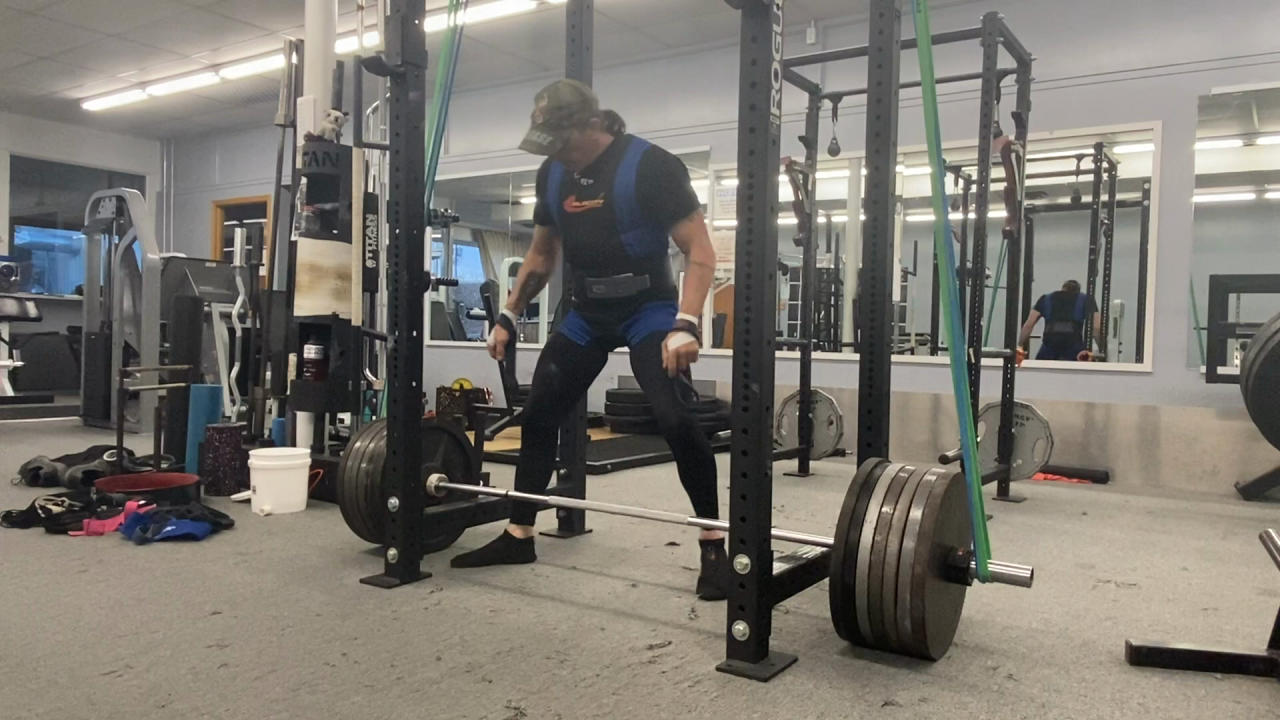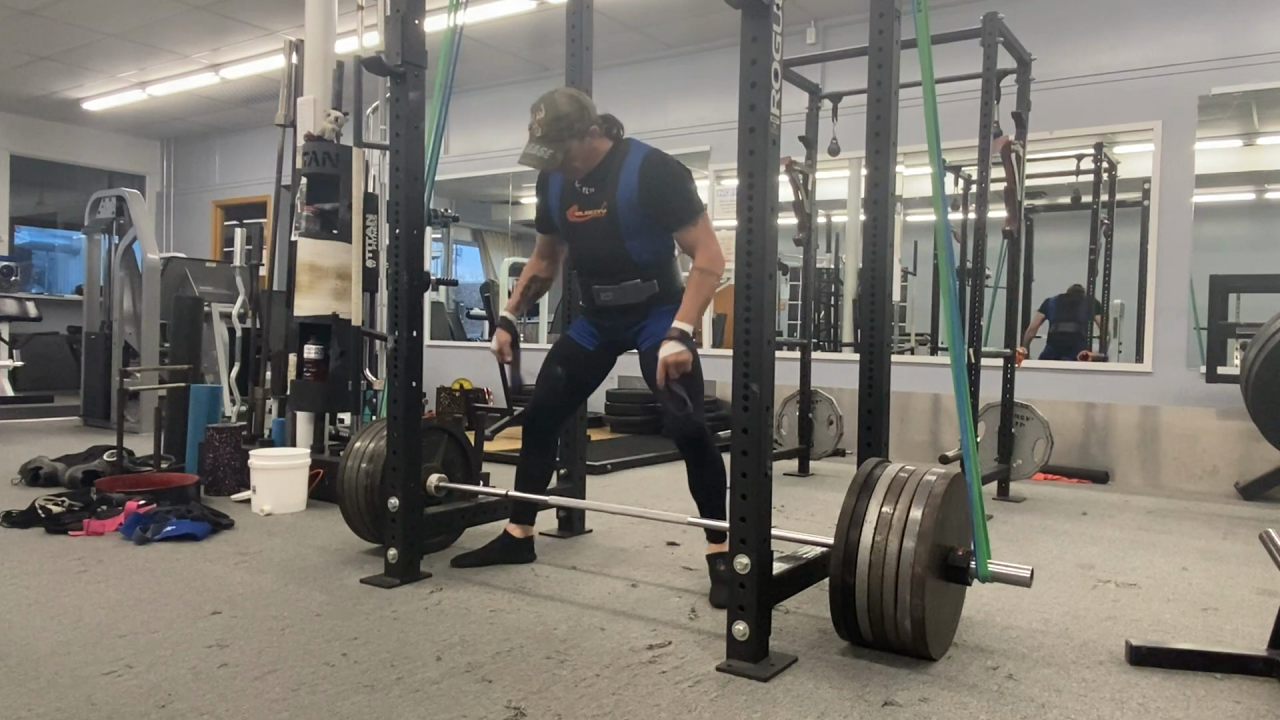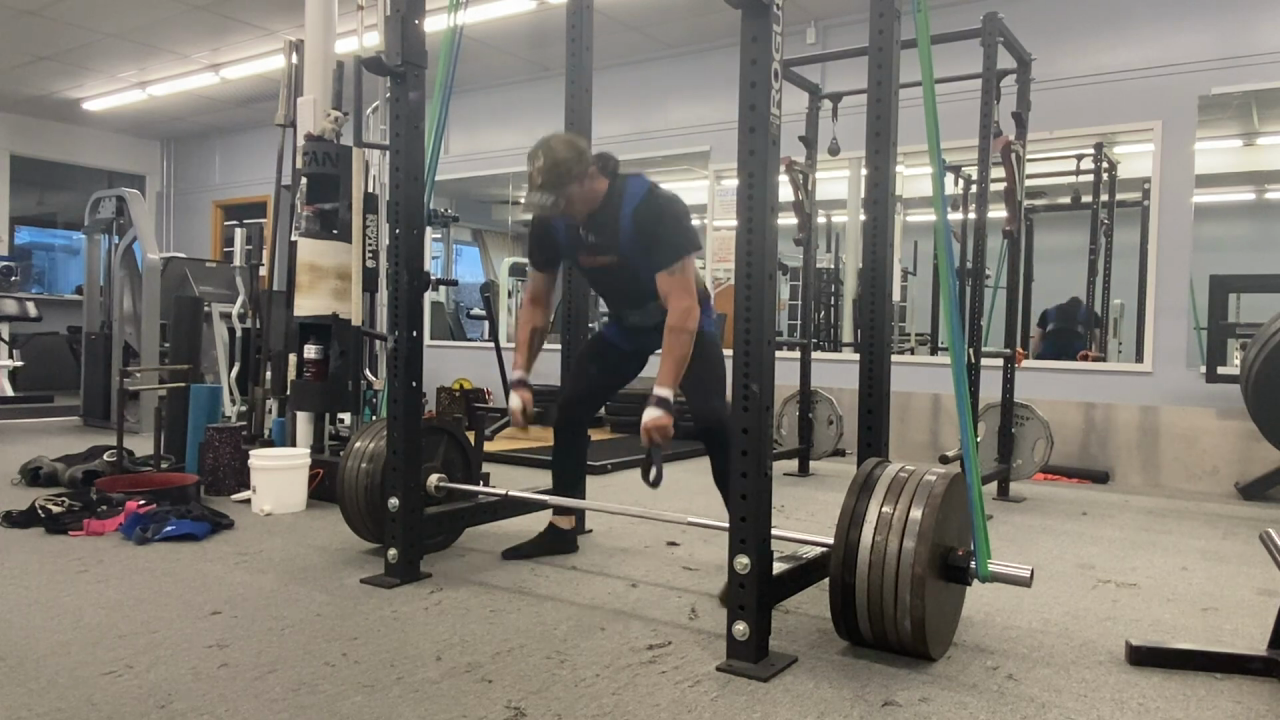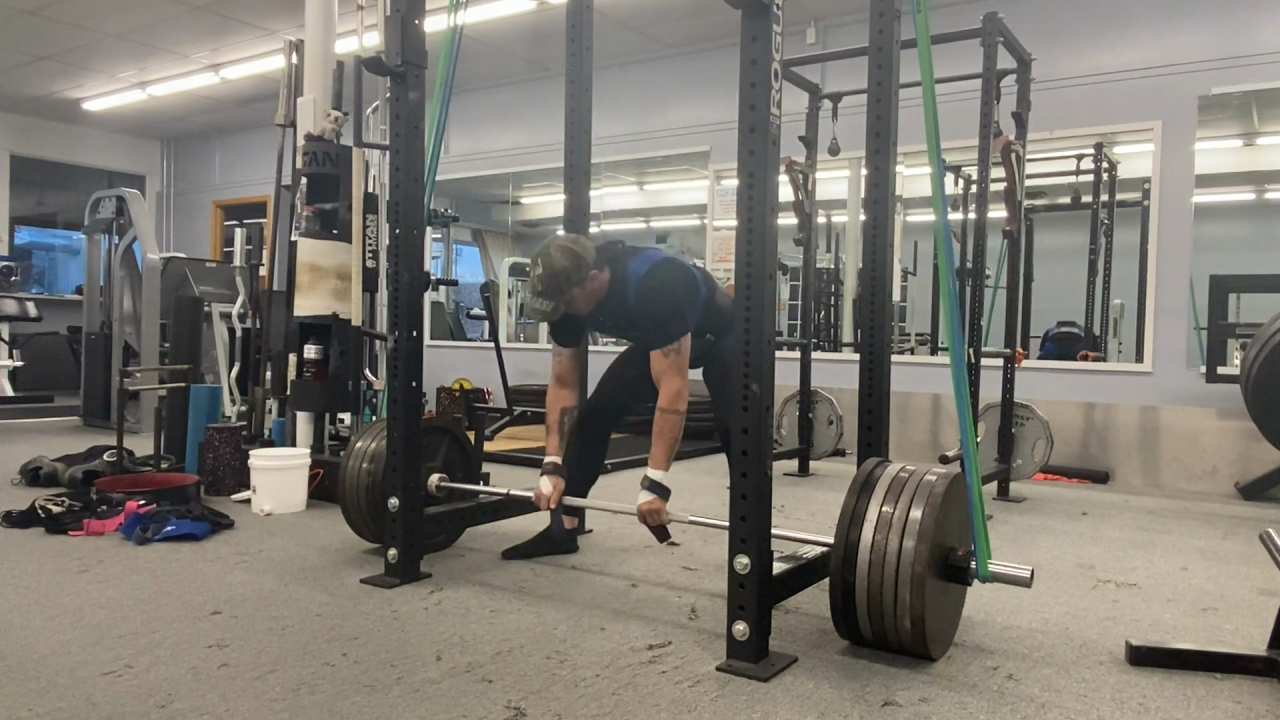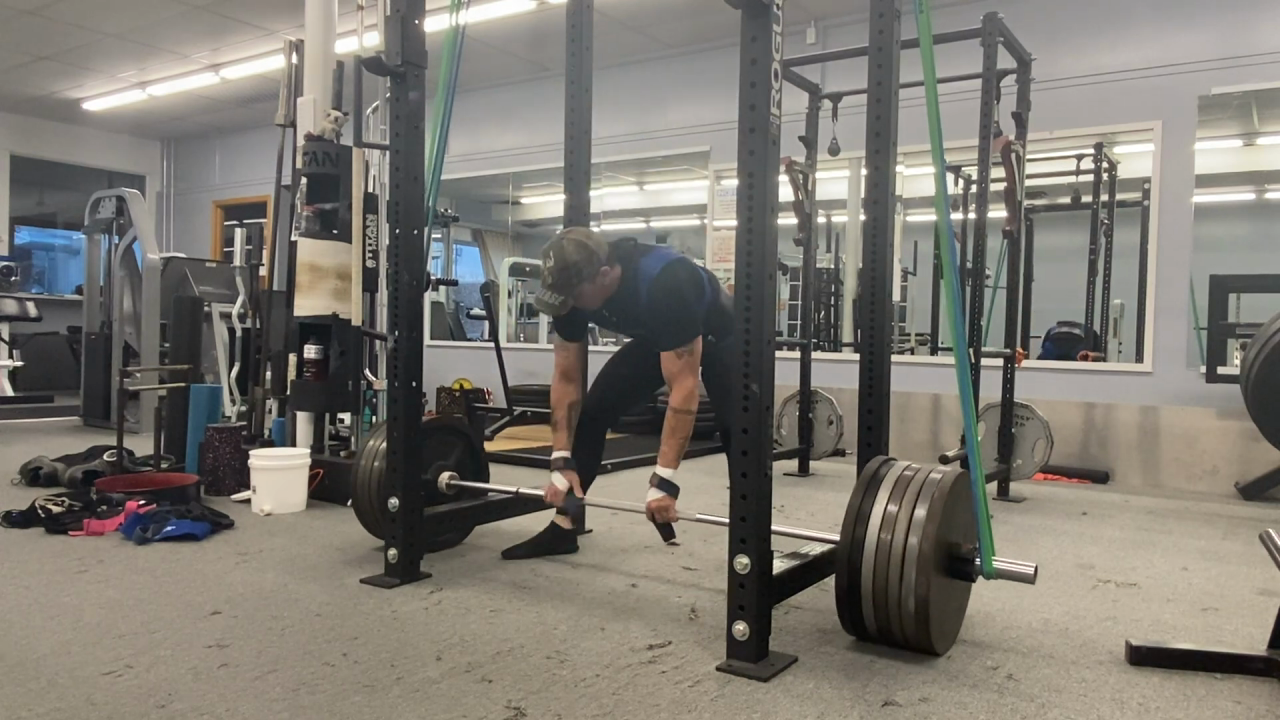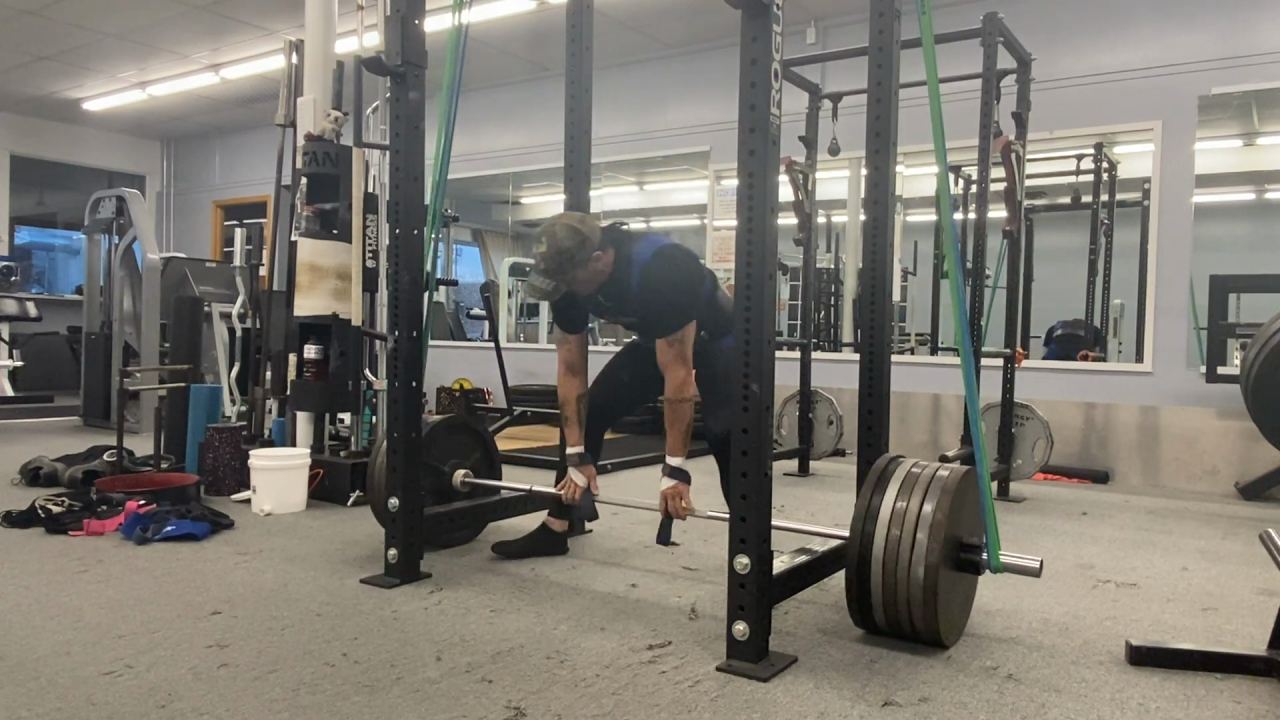
dt=0.4s
person 1, frame 1
left shoulder: (650, 166)
right shoulder: (553, 176)
left elbow: (700, 251)
right elbow: (541, 254)
left wrist: (687, 323)
right wrist: (508, 318)
left hip: (648, 311)
right hip: (586, 313)
left knee: (676, 421)
right knee: (538, 417)
left ankle: (714, 543)
right ankle: (518, 535)
person 1, frame 2
left shoulder: (654, 172)
right shoulder: (554, 182)
left elbow: (708, 256)
right elbow: (545, 258)
left wrist: (680, 334)
right wrist: (508, 318)
left hip: (657, 314)
right hip: (596, 317)
left knee: (688, 428)
right knee: (538, 419)
left ankle: (722, 554)
right ankle: (517, 536)
person 1, frame 3
left shoulder: (651, 209)
right shoulder: (551, 217)
left elbow: (684, 311)
right elbow: (535, 301)
left wrist: (662, 399)
right wrist: (520, 379)
left hip: (684, 318)
right hip: (625, 323)
left knee: (712, 421)
right knee: (569, 409)
right ankle: (562, 528)
person 1, frame 4
left shoulder: (655, 284)
right shoulder: (567, 297)
left elbow: (672, 388)
right elbow: (563, 385)
left wrist: (655, 484)
right wrist: (552, 466)
left hip: (719, 335)
right hip: (656, 341)
right knee: (593, 414)
right ankle: (563, 528)
person 1, frame 5
left shoulder: (667, 282)
right shoulder: (571, 289)
left elbow: (684, 387)
right elbow: (567, 377)
left wrist: (664, 481)
right wrist: (562, 462)
left hip: (716, 337)
right hip: (653, 340)
right knee: (589, 412)
right ankle: (564, 528)
person 1, frame 6
left shoulder: (659, 270)
right shoulder: (569, 283)
left elbow: (680, 375)
right elbow: (571, 371)
left wrist: (675, 470)
right wrist: (577, 458)
left hip: (715, 339)
right hip: (654, 339)
left knee: (724, 432)
right knee: (587, 415)
right ankle: (554, 530)
